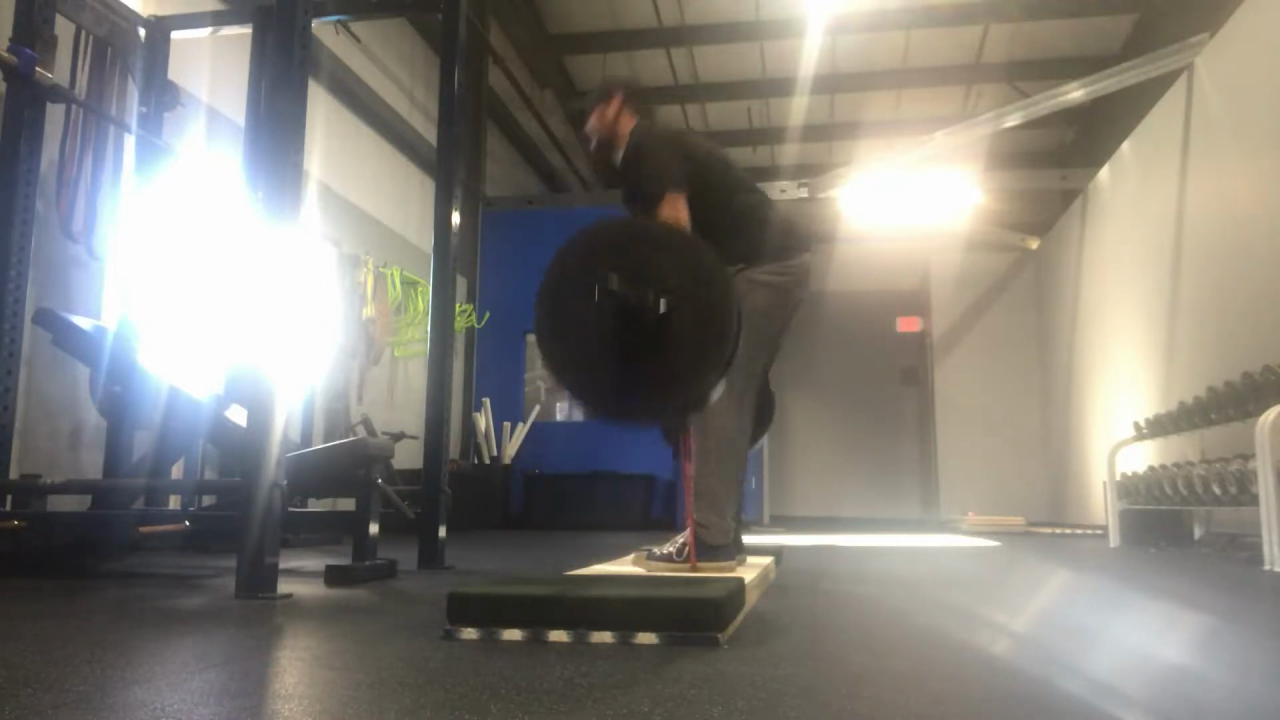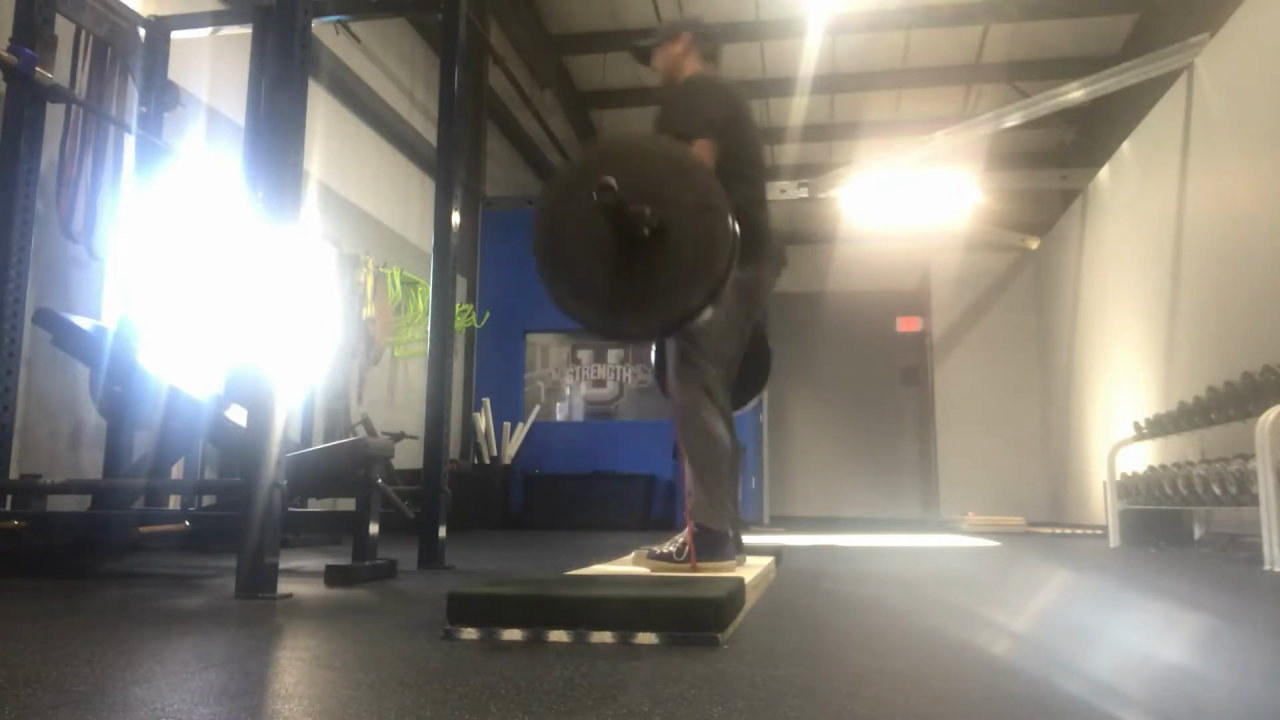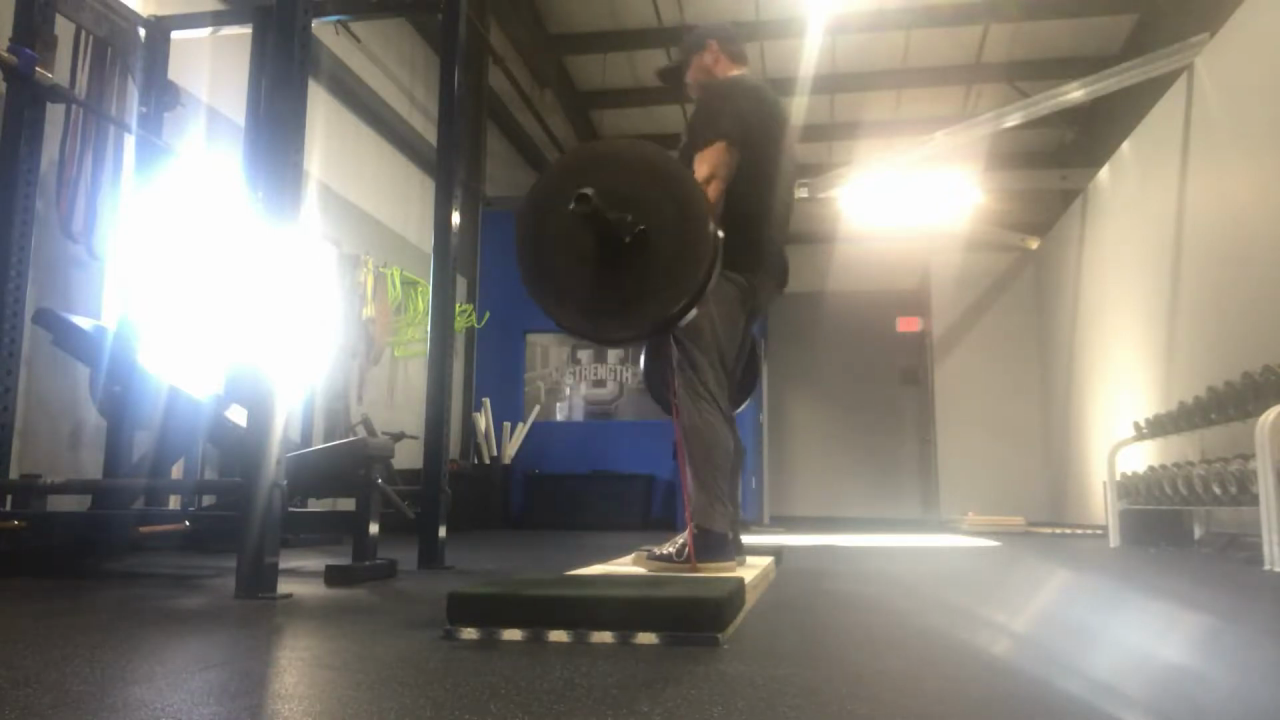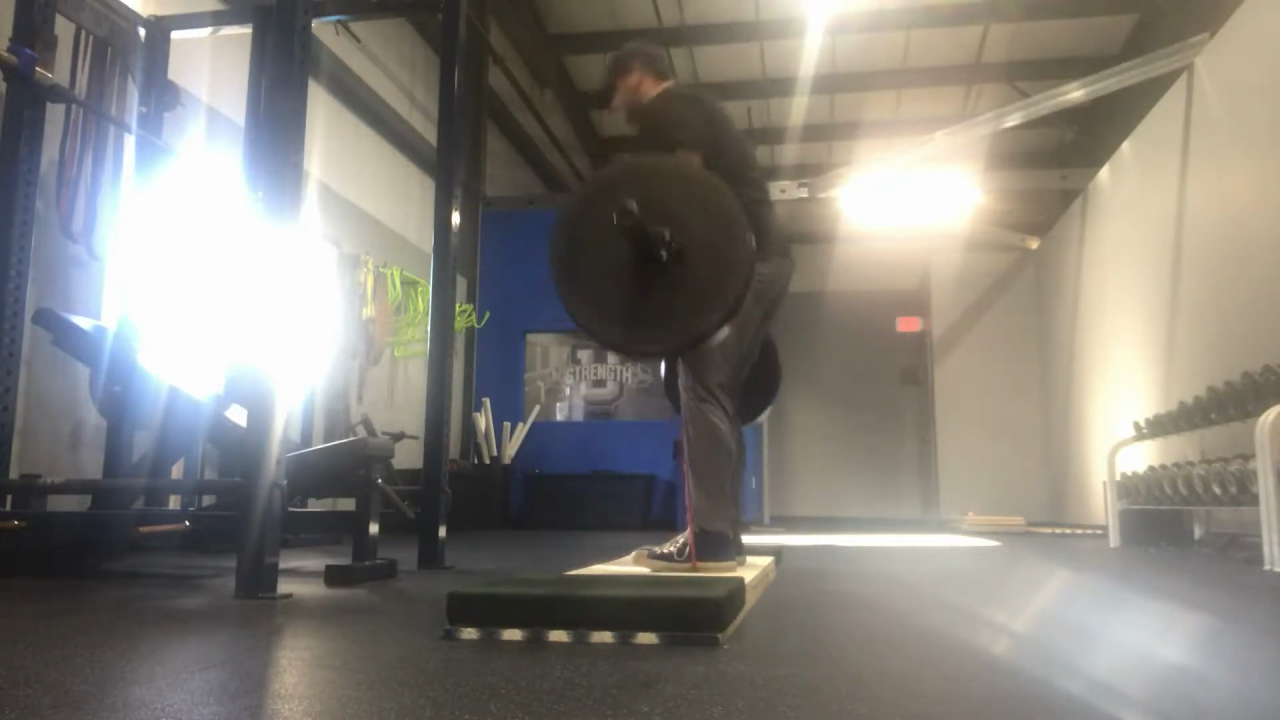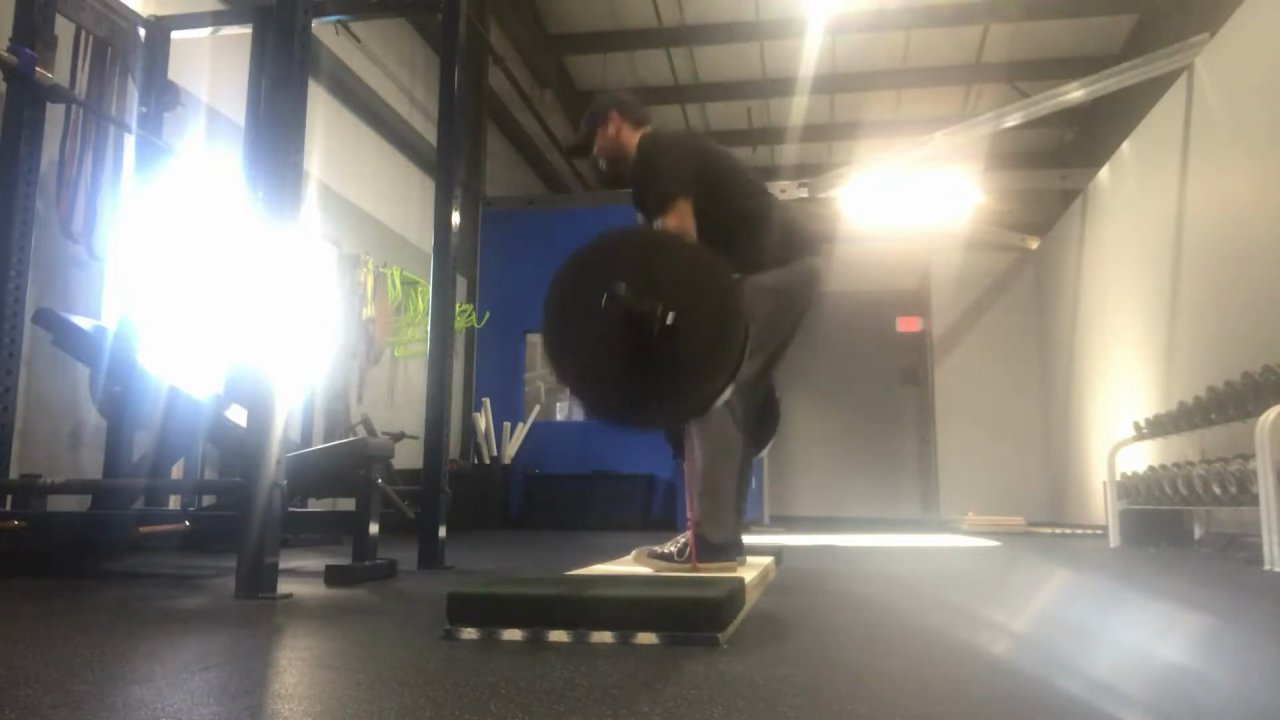
dt=0.2s
person 1, frame 1
left shoulder: (644, 148)
right shoulder: (659, 149)
left elbow: (674, 230)
right elbow: (684, 237)
left hip: (761, 262)
right hip: (776, 260)
left knee: (714, 393)
right knee: (725, 395)
left ankle: (709, 542)
right ankle: (720, 535)
person 1, frame 2
left shoulder: (690, 92)
right shoulder: (716, 100)
right hip: (742, 257)
left knee: (696, 394)
right knee: (706, 396)
left ankle: (709, 539)
right ankle: (718, 534)
person 1, frame 3
left shoulder: (728, 95)
right shoulder: (760, 106)
left elbow: (709, 179)
left hip: (721, 264)
right hip: (751, 267)
left knee: (699, 400)
right knee: (711, 404)
left ankle: (709, 540)
right ankle: (719, 535)
person 1, frame 4
left shoulder: (669, 106)
right shoulder: (693, 111)
right hip: (758, 259)
left knee: (705, 396)
right knee: (716, 401)
left ankle: (709, 540)
right ankle: (719, 535)
person 1, frame 5
left shoulder: (656, 152)
right shoulder: (678, 154)
left elbow: (679, 236)
right elbow: (692, 237)
left hip: (764, 268)
right hip: (789, 262)
right knee: (729, 402)
left ankle: (711, 542)
right ankle: (721, 536)
